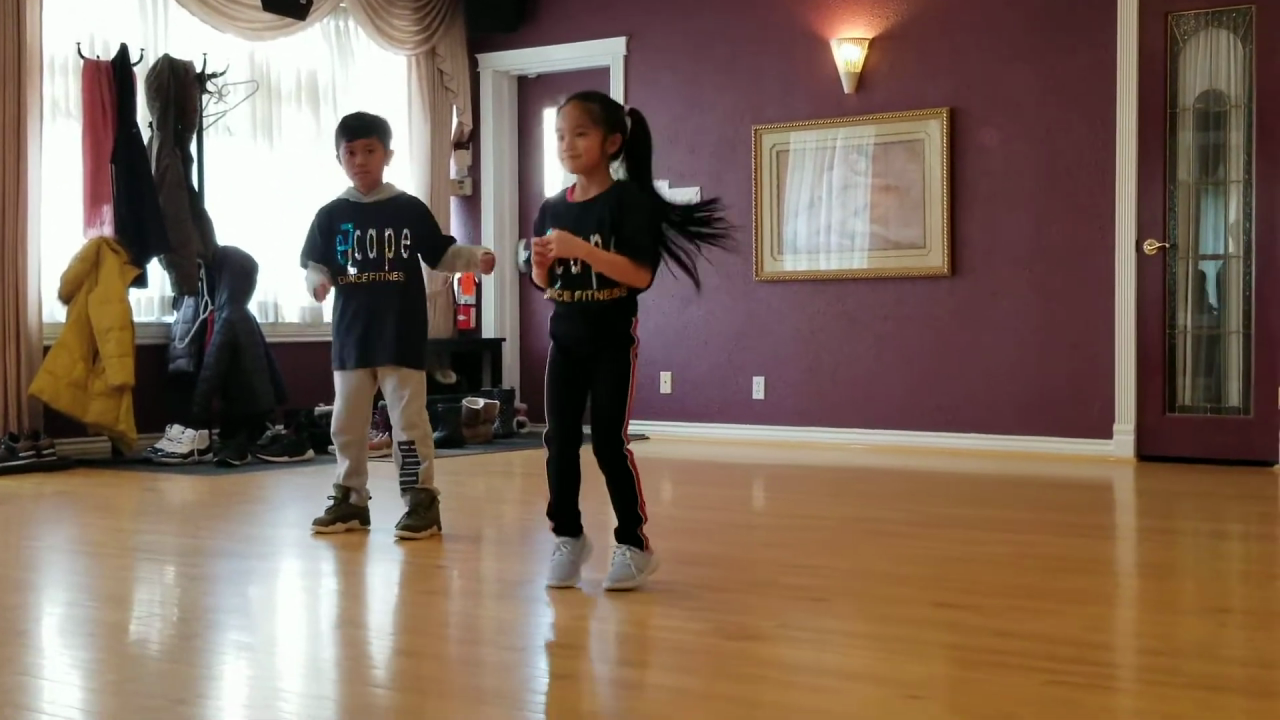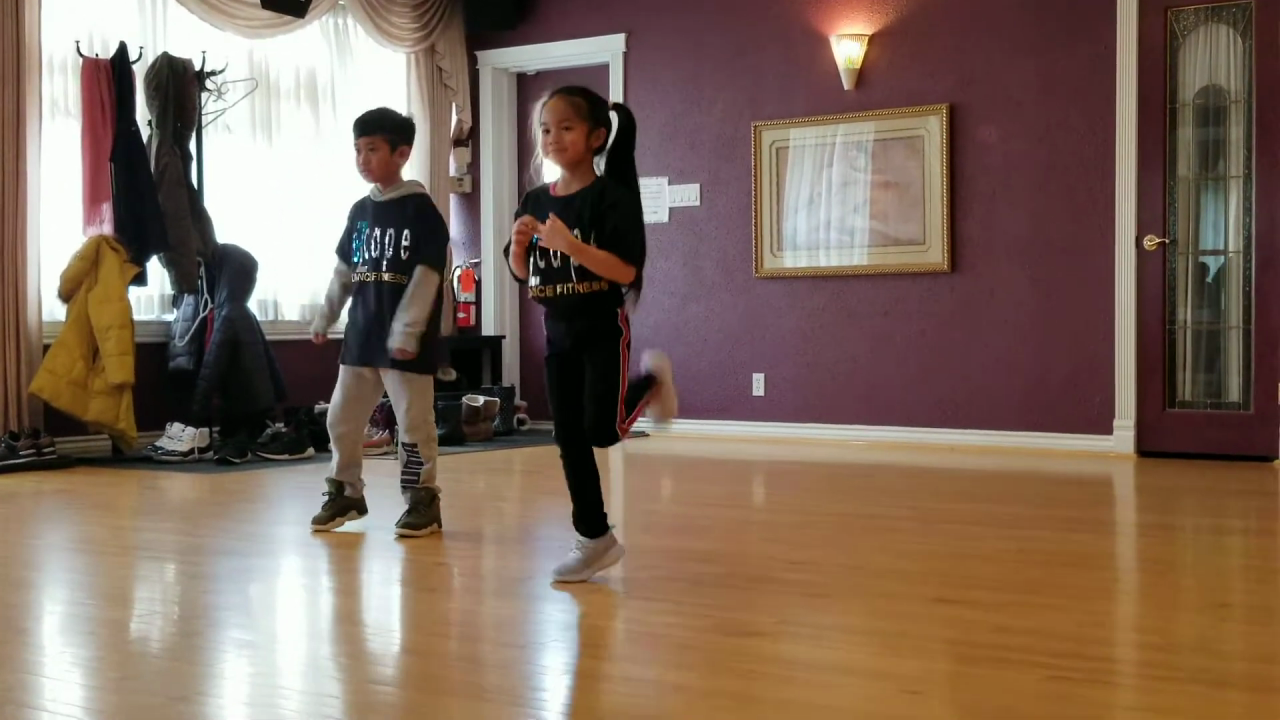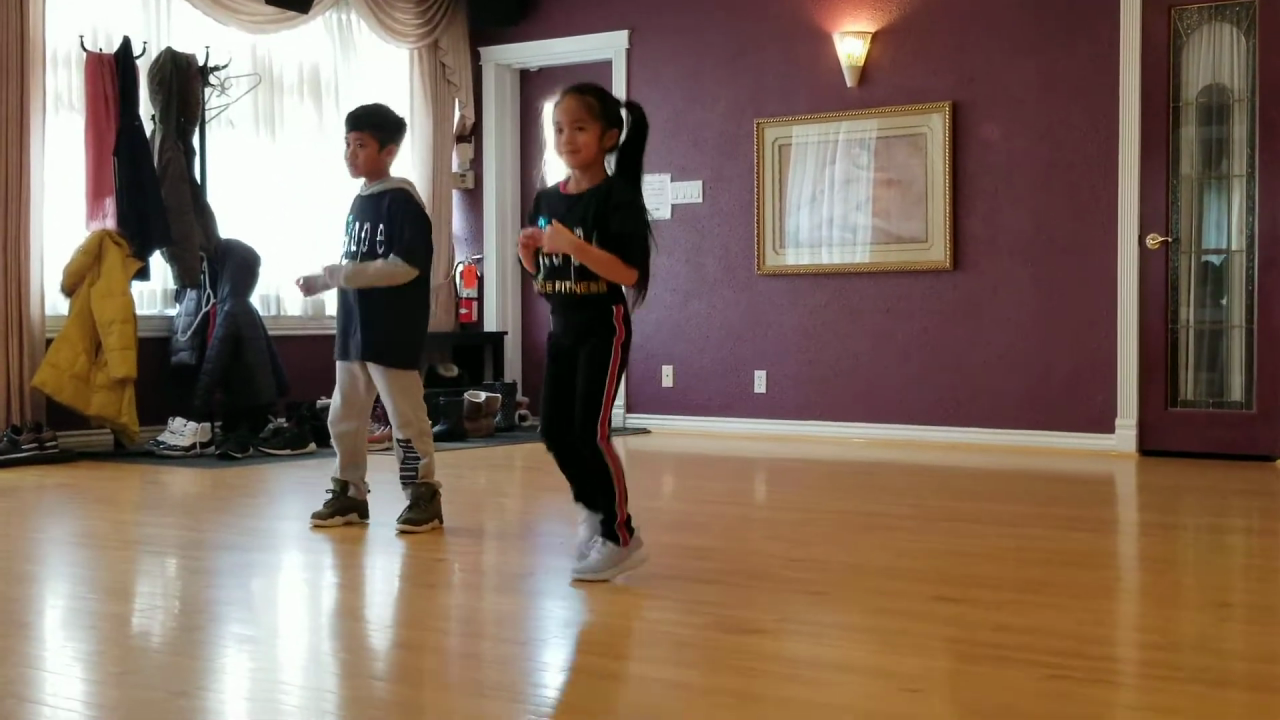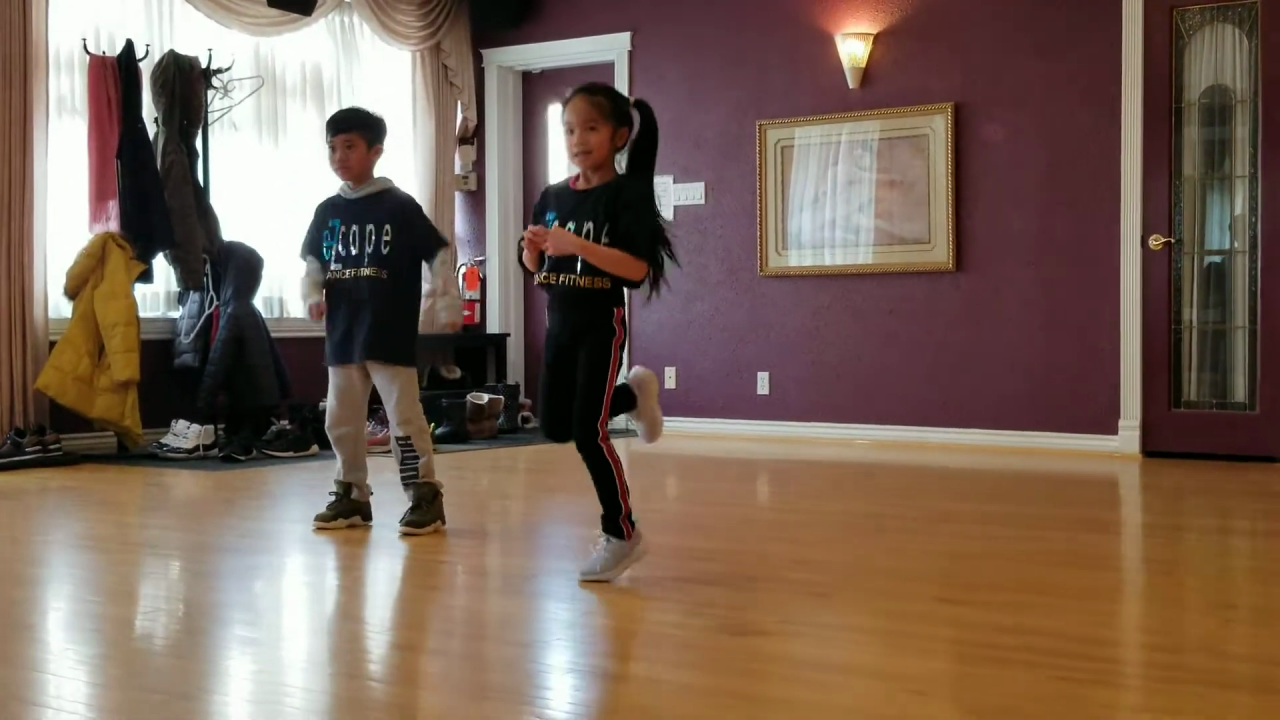
dt=0.3s
person 1, frame 1
left shoulder: (629, 200)
right shoulder: (553, 208)
left elbow: (641, 274)
right elbow: (541, 281)
left wrist: (581, 248)
right wrist: (543, 260)
left hip: (614, 336)
right hip: (567, 336)
left knee: (612, 442)
right knee: (559, 439)
left ankle: (634, 547)
right ankle: (567, 536)
person 1, frame 2
left shoulder: (610, 196)
right shoulder: (534, 201)
left elbow: (627, 270)
right elbow: (520, 271)
left wrist: (571, 244)
right wrist: (519, 242)
left hip: (603, 328)
right hip: (558, 331)
left knee: (603, 427)
right knee: (569, 436)
left ankle: (652, 381)
right ankle: (595, 537)
person 1, frame 3
left shoulder: (617, 198)
right shoulder: (548, 200)
left elbow: (630, 273)
right elbow: (536, 270)
left wrist: (573, 246)
right wrist: (529, 250)
left hip: (604, 328)
right hip: (562, 329)
left knee: (587, 432)
right knee: (555, 434)
left ankle: (622, 539)
right ankle: (596, 510)
person 1, frame 4
left shoulder: (627, 194)
right shoulder: (553, 197)
left elbow: (639, 268)
right elbow: (535, 266)
left wrist: (580, 244)
right wrist: (532, 245)
left hip: (602, 325)
right hip: (560, 324)
left knee: (589, 430)
right knee: (555, 425)
left ankle: (622, 535)
right ankle: (632, 394)
person 2, frame 1
left shoulder: (411, 211)
right shoulder: (330, 215)
left elbow: (444, 253)
right elbow: (316, 268)
left wrist: (475, 258)
right wrist: (318, 283)
left hip: (402, 338)
right hip: (352, 338)
left knee: (409, 420)
right knee: (346, 424)
left ankle: (422, 502)
right ankle: (351, 500)
person 2, frame 2
left shoulder: (421, 210)
right shoulder: (361, 210)
left elbow: (427, 276)
left wrist: (408, 331)
right wrist: (326, 317)
left hip: (401, 340)
right hip: (361, 337)
left knee: (413, 421)
right knee: (342, 417)
left ankle: (423, 501)
right ankle: (347, 492)
person 2, frame 3
left shoulder: (403, 203)
right shoulder: (359, 203)
left elbow: (402, 267)
left wrist: (336, 276)
right wrist: (321, 278)
left hip: (393, 333)
right hip: (354, 333)
left knee: (406, 417)
right knee: (344, 419)
left ankle: (424, 496)
right ankle: (350, 493)
person 2, frame 4
left shoulder: (399, 206)
right shoulder: (327, 210)
left elbow: (437, 254)
right elbow: (314, 264)
left wrist: (451, 301)
right wrist: (312, 294)
left hip: (389, 335)
right hip: (343, 334)
left knee: (405, 416)
right knee: (341, 420)
left ankle: (425, 496)
right ankle: (352, 495)
